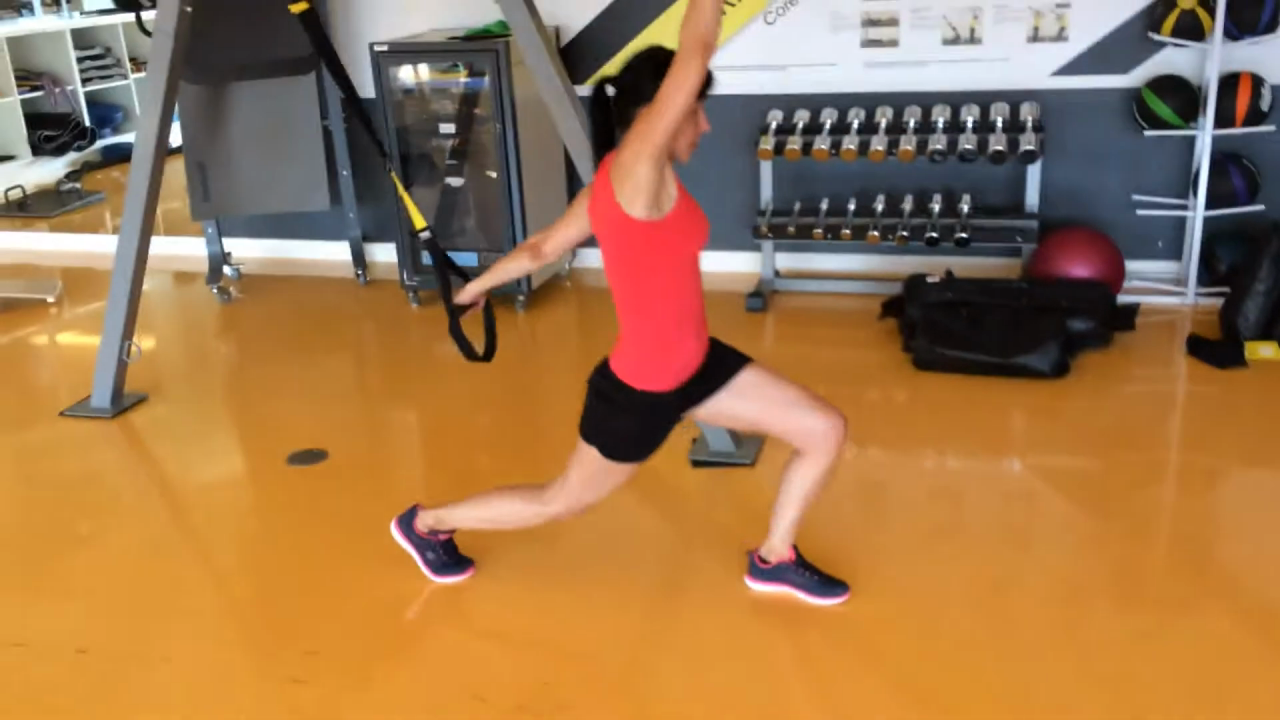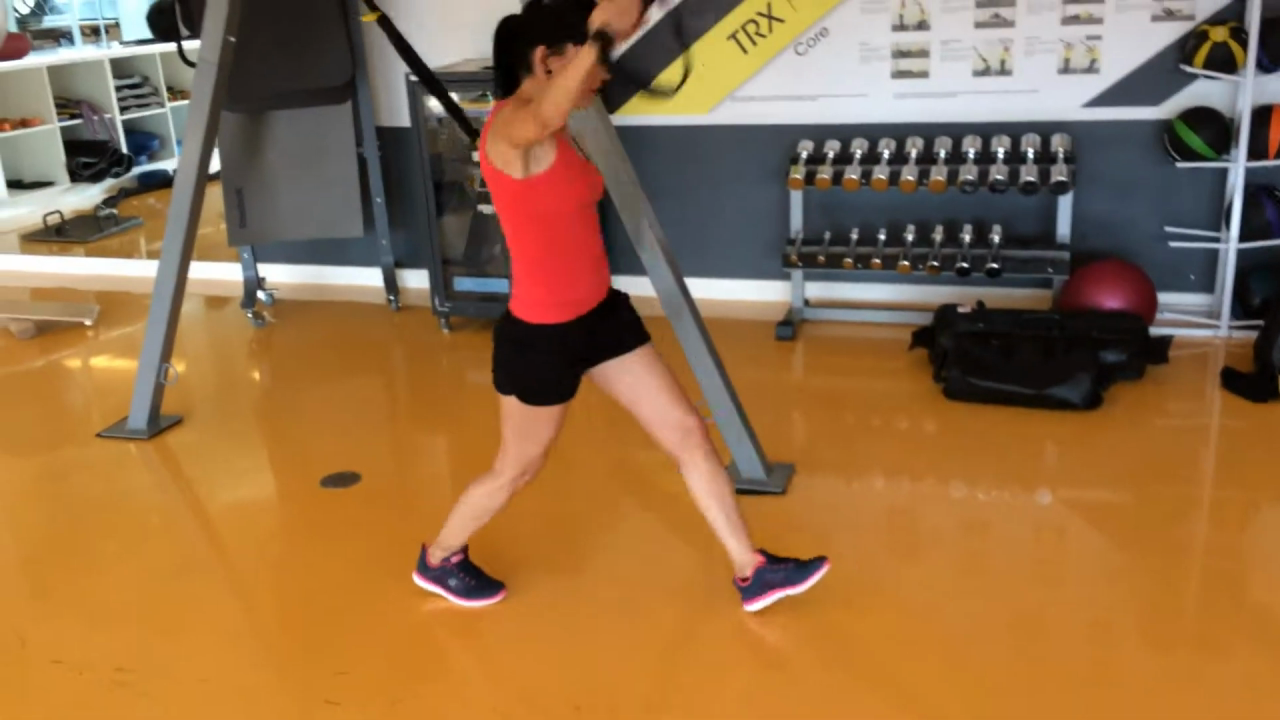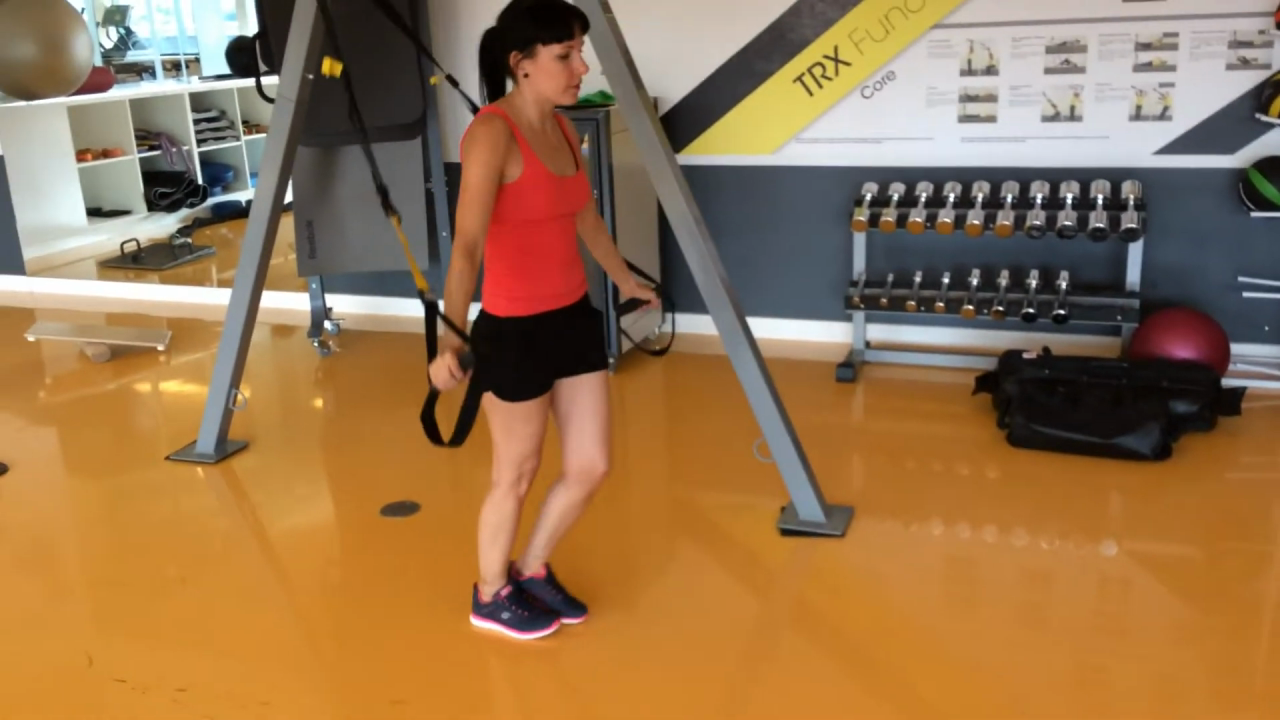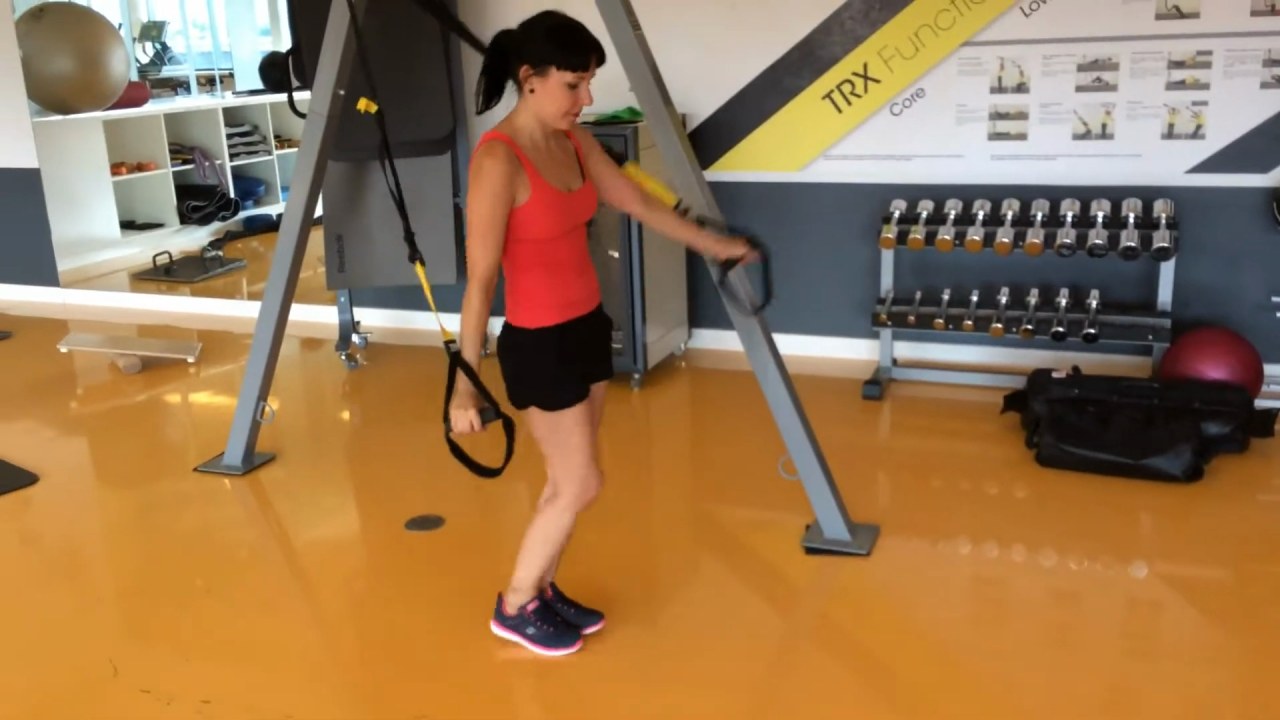
dt=0.4s
person 1, frame 1
left shoulder: (613, 186)
right shoulder: (633, 168)
left elbow: (540, 248)
right elbow: (694, 53)
left wrist: (477, 284)
left hip: (692, 363)
right hip: (641, 390)
left knee: (824, 429)
right knee: (562, 500)
left ankle: (774, 557)
right ankle: (427, 524)
person 1, frame 2
left shoulder: (542, 127)
right shoulder: (511, 128)
right elbow: (548, 106)
left hip: (599, 312)
right hip: (541, 333)
left knee: (688, 433)
right knee: (516, 470)
left ankle: (752, 569)
right ankle: (439, 560)
person 1, frame 3
left shoulder: (562, 127)
right shoulder: (492, 134)
right elbow: (468, 239)
left wrist: (624, 278)
right wrist: (450, 335)
left hip: (574, 318)
right hip: (514, 331)
left knee: (590, 469)
right knee: (515, 476)
left ankle: (531, 572)
right ankle: (491, 596)
person 1, frame 4
left shoulder: (571, 140)
right shoulder: (496, 159)
left elbow: (633, 200)
right elbow: (480, 278)
left wrist: (710, 244)
right wrist: (466, 384)
left hip: (586, 328)
right hip: (539, 344)
left knee: (572, 480)
right knee: (577, 487)
left ankle: (542, 593)
right ankle: (515, 606)
